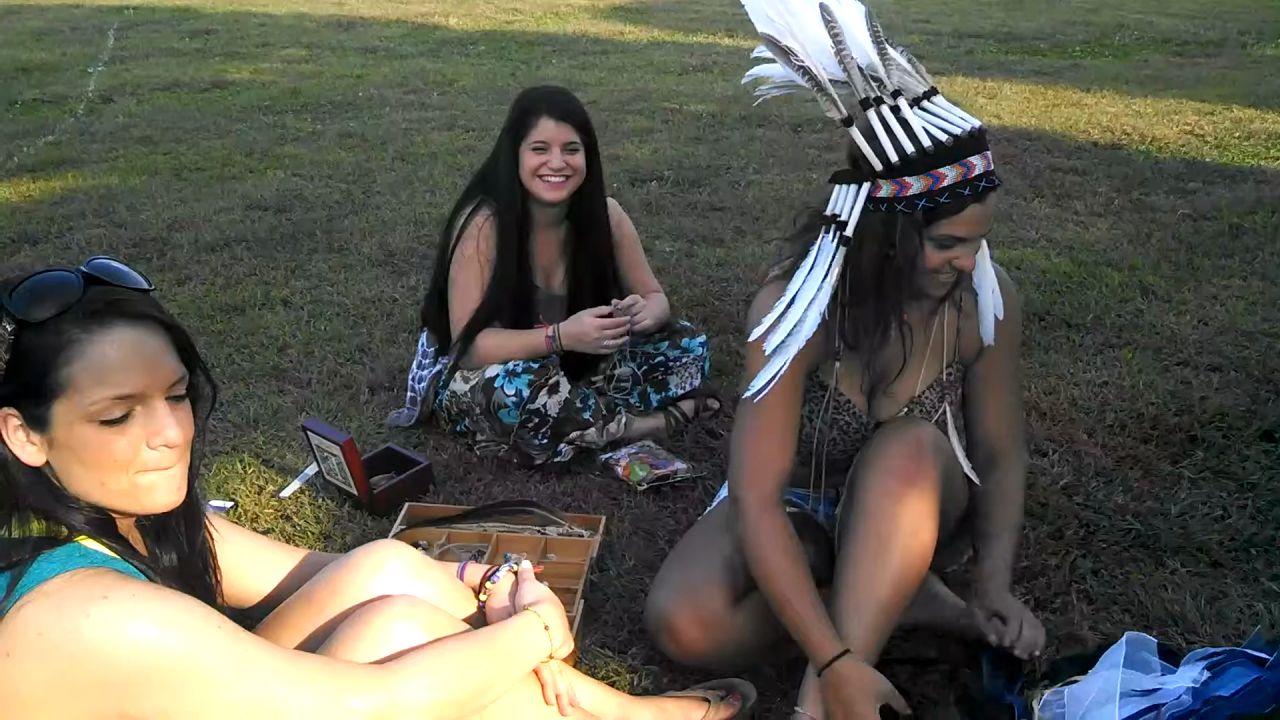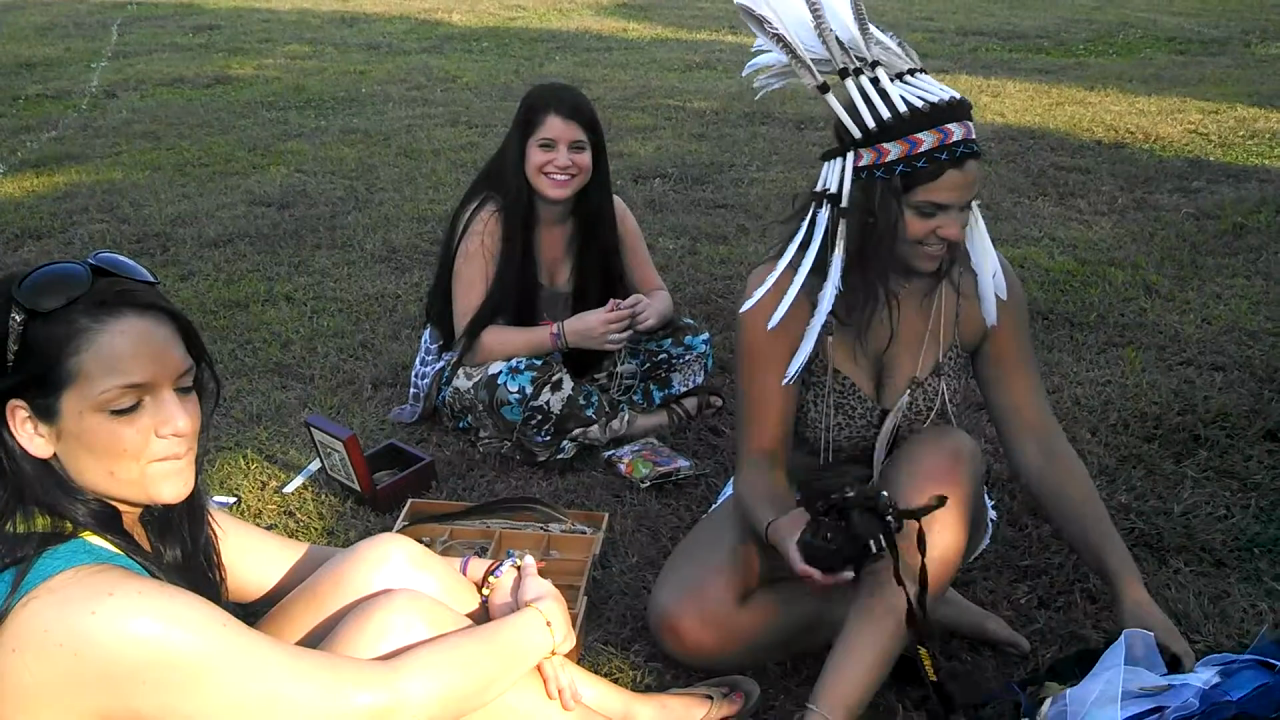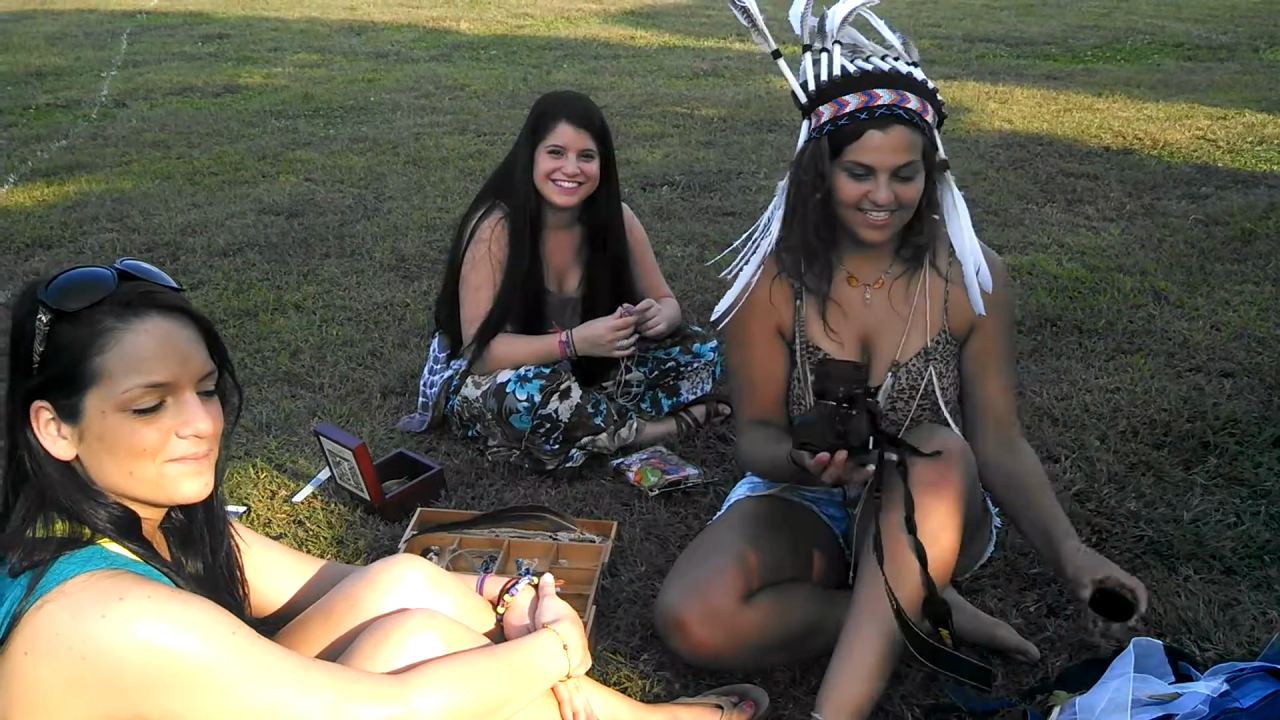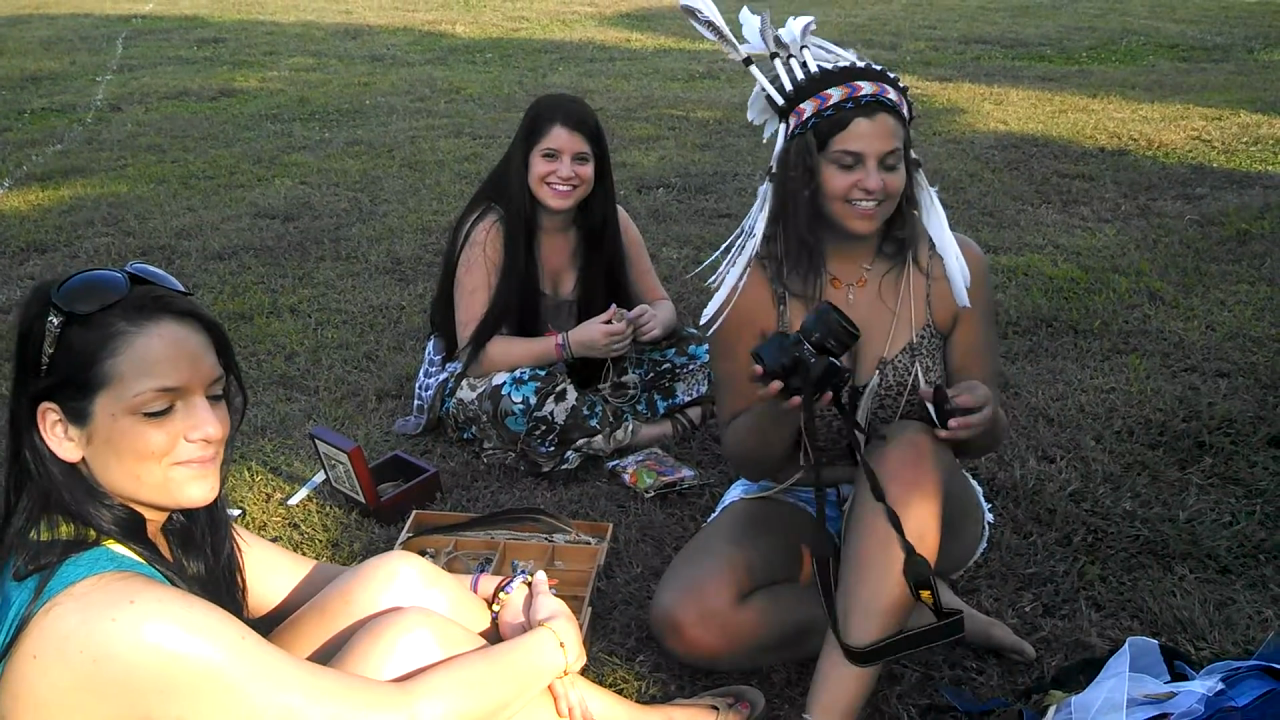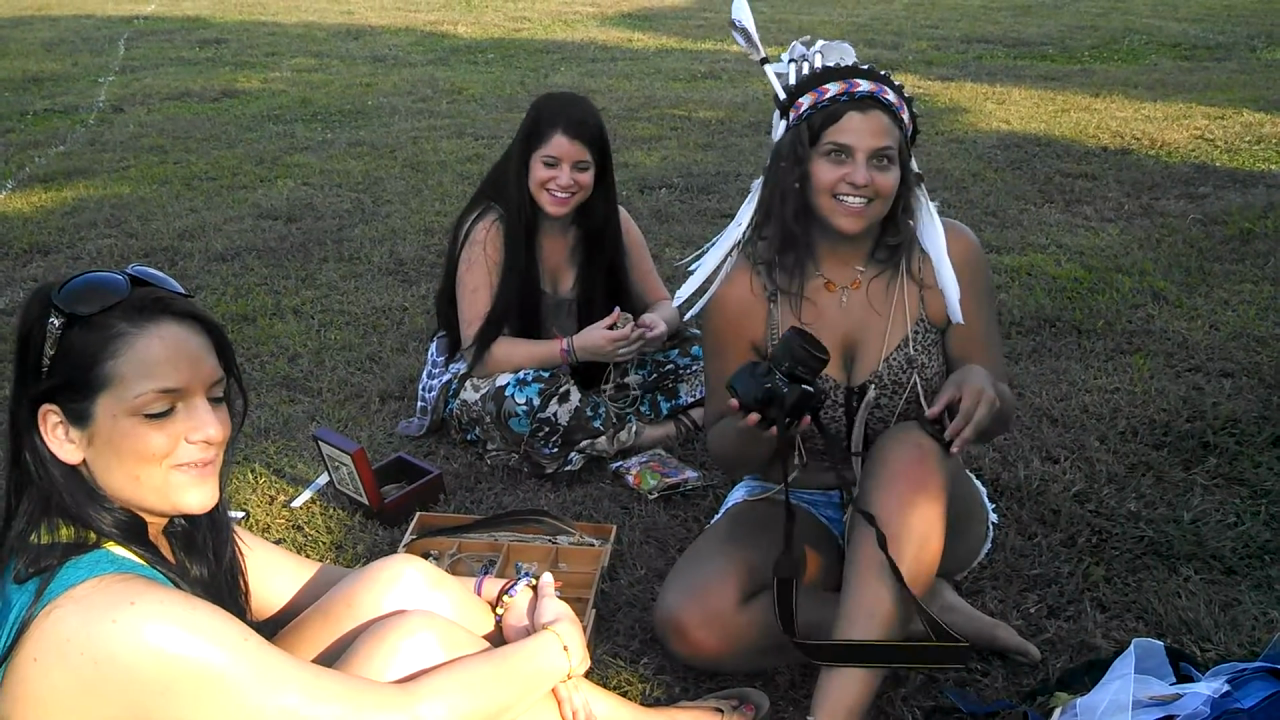
dt=0.5s
person 1, frame 1
left shoulder: (126, 519)
right shoulder: (84, 620)
left elbow: (323, 574)
left wrist: (490, 588)
right wrist: (535, 627)
left knee: (388, 568)
right knee: (399, 629)
person 1, frame 2
left shoulder: (134, 512)
right shoulder: (85, 614)
left elbow: (335, 568)
left wrist: (492, 585)
right wrist: (537, 624)
left knee: (388, 562)
right knee: (397, 623)
person 1, frame 3
left shoulder: (156, 519)
right shoulder: (103, 618)
left elbow: (341, 585)
left wrist: (511, 601)
right wrist: (556, 645)
left knee: (406, 583)
right knee: (417, 640)
person 1, frame 4
left shoulder: (149, 523)
right shoulder: (109, 618)
left elbow: (358, 586)
left wrist: (497, 603)
right wrist: (549, 643)
left knee: (400, 582)
right knee: (411, 637)
person 1, frame 5
left shoulder: (145, 527)
right shoulder: (109, 623)
left elbow: (341, 590)
left wrist: (501, 610)
right wrist: (553, 650)
left knee: (403, 582)
right knee: (414, 644)
person 2, frame 1
left shoulder: (987, 298)
right shoulder: (795, 307)
left elbow: (1001, 456)
right elbow: (758, 501)
left wrist: (996, 579)
left hip: (910, 515)
right hip: (795, 509)
left knee: (911, 448)
right knee: (684, 623)
right ankle: (903, 600)
person 2, frame 2
left shoulder: (984, 286)
right shoulder: (786, 294)
left elbow: (1039, 446)
right elbow: (760, 460)
left wrist: (1129, 589)
right wrist: (784, 525)
left hip: (926, 513)
right hip: (806, 508)
left knee: (946, 454)
right knee: (685, 621)
right ankle: (915, 607)
person 2, frame 3
left shoulder: (970, 274)
right shoulder: (771, 278)
left elbow: (998, 441)
right elbow: (756, 435)
left wrist: (1069, 551)
right wrist: (799, 459)
left hip: (926, 517)
right hip: (803, 504)
left knee: (937, 451)
right knee: (693, 620)
right ankle: (916, 609)
person 2, frame 4
left shoulder: (951, 264)
right shoulder: (754, 281)
left elbow: (986, 438)
right elbow: (748, 461)
left wrist: (977, 412)
right wrist: (777, 411)
left hip: (919, 510)
right hip: (793, 506)
left knee: (905, 449)
right knee: (686, 622)
right ankle: (914, 611)
person 2, frame 5
left shoulder: (948, 255)
right shoulder: (745, 284)
left elbow: (996, 415)
right elbow: (730, 456)
left wrist: (978, 384)
right wrist: (757, 427)
left hip: (921, 515)
right hip: (793, 509)
left knee: (908, 449)
right knee: (689, 623)
right ankle: (920, 610)
person 3, frame 1
left shoulder: (604, 213)
right shoulder: (484, 222)
left elbow: (655, 299)
right elbow: (467, 345)
left wrist: (641, 314)
right wrist: (560, 336)
left hip: (570, 366)
right hip: (480, 377)
left knee: (688, 346)
right knee: (514, 392)
right ankle: (639, 423)
person 3, frame 2
left shoulder: (609, 210)
right shoulder: (490, 218)
left elbow: (658, 295)
right elbow: (471, 341)
left wrist: (646, 311)
right wrist: (566, 333)
left hip: (576, 361)
right hip: (481, 373)
left knee: (692, 342)
right knee: (516, 389)
right ankle: (651, 418)
person 3, frame 3
left shoulder: (615, 217)
right shoulder: (496, 225)
left elbow: (667, 303)
right elbow: (479, 350)
left wrist: (656, 318)
right wrist: (573, 342)
left hip: (583, 370)
right hip: (491, 381)
left knee: (700, 350)
right knee: (528, 396)
right ankle: (650, 427)
person 3, frame 4
left shoulder: (610, 220)
right shoulder: (491, 229)
left elbow: (660, 305)
right elbow: (475, 352)
left wrist: (652, 322)
right wrist: (569, 344)
left hip: (580, 372)
right hip: (484, 384)
left knee: (693, 351)
right knee: (524, 399)
right ankle: (662, 427)
person 3, frame 5
left shoulder: (610, 220)
right shoulder: (491, 228)
left elbow: (662, 305)
right elbow: (480, 353)
left wrist: (656, 326)
right wrist: (574, 349)
left hip: (584, 375)
right hip: (489, 383)
left knee: (693, 351)
right knee: (527, 400)
right ankle: (669, 428)
